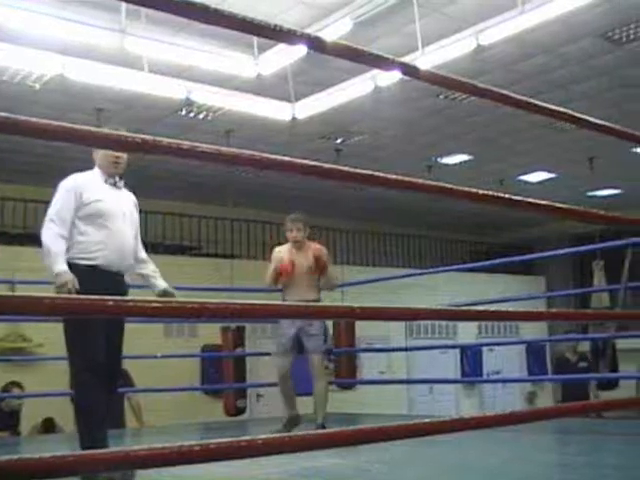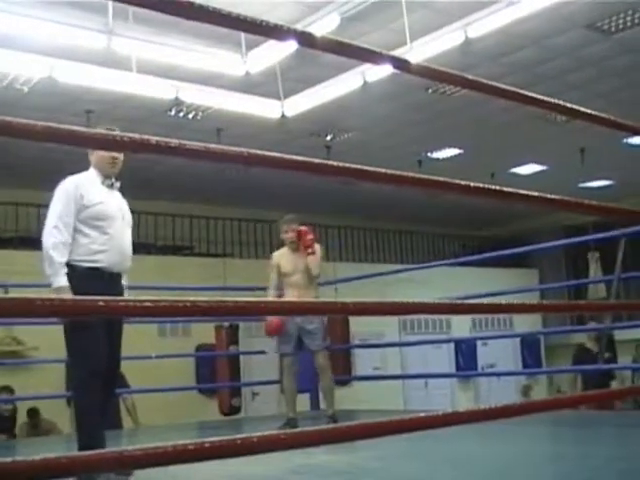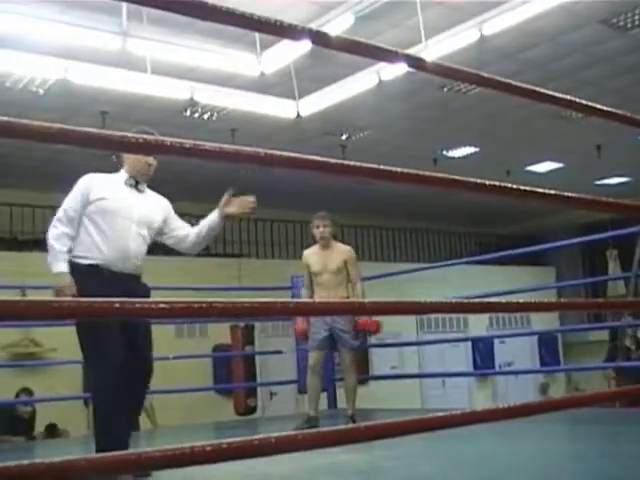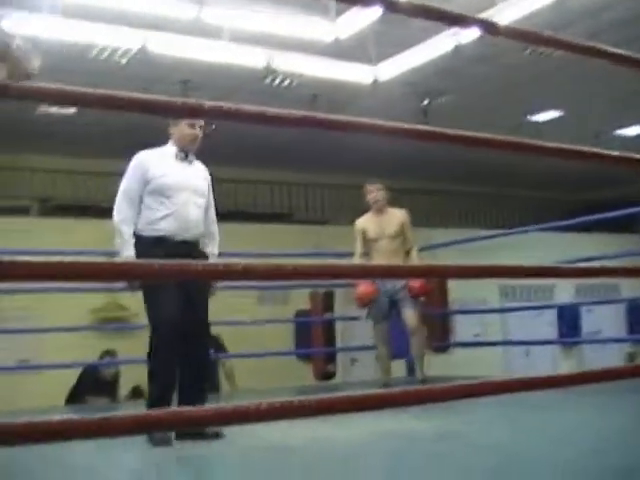
dt=0.7s
person 1, frame 1
left shoulder: (129, 198)
right shoulder: (76, 184)
left elbow: (136, 248)
right elbow: (52, 229)
left wrist: (158, 283)
right wrist: (60, 270)
left hip: (115, 286)
right hip: (83, 281)
left knee: (110, 367)
right knee: (89, 367)
left ankle: (98, 445)
right ankle: (94, 451)
person 1, frame 2
left shoulder: (119, 199)
right shoulder: (75, 186)
right elbow: (54, 236)
left wrist: (122, 293)
right wrist: (60, 283)
left hip: (111, 287)
right hip: (84, 283)
left knee: (109, 369)
right knee: (89, 368)
left ankle: (96, 446)
right ankle: (91, 452)
person 1, frame 3
left shoulder: (157, 202)
right shoulder: (92, 184)
left elbow: (188, 241)
right elbow: (60, 229)
left wrist: (219, 214)
right wrist: (60, 271)
left hip: (131, 287)
right hip: (93, 283)
left knee: (139, 367)
right knee: (107, 368)
left ankle: (117, 445)
right ankle: (112, 456)
person 1, frame 4
left shoulder: (201, 172)
right shoulder: (146, 161)
left elbow: (209, 220)
right elbow: (124, 211)
left wrist: (212, 258)
right wrist: (128, 255)
left hip: (192, 256)
right hip: (156, 252)
left knee: (197, 335)
right knee: (167, 329)
person 2, frame 1
left shoulder: (318, 251)
right shoulder: (279, 252)
left elbow: (329, 285)
right elbow: (270, 283)
left wrist: (323, 268)
right wrist: (276, 273)
left knee: (318, 368)
right knee: (283, 369)
left ankle: (320, 423)
right ankle: (292, 414)
person 2, frame 2
left shoulder: (314, 248)
right shoulder: (277, 257)
left elbow: (315, 273)
right elbow: (273, 288)
left wrist: (309, 246)
left hip: (312, 312)
right hip: (288, 315)
left knee: (322, 363)
right knee: (288, 366)
left ankle: (331, 414)
right ankle: (291, 417)
person 2, frame 3
left shoulder: (346, 252)
right shoulder: (307, 255)
left elbow: (357, 283)
left hip: (343, 312)
right hip: (319, 313)
left knee: (348, 363)
right knee: (313, 364)
left ankle: (351, 415)
right ankle: (312, 416)
person 2, frame 4
left shoulder: (402, 216)
right shoulder: (361, 224)
left elbow: (411, 248)
right elbow: (359, 256)
left hip: (401, 278)
right hip: (377, 281)
left knee: (414, 325)
right knee: (381, 335)
left ankle: (420, 376)
right ankle: (386, 382)
